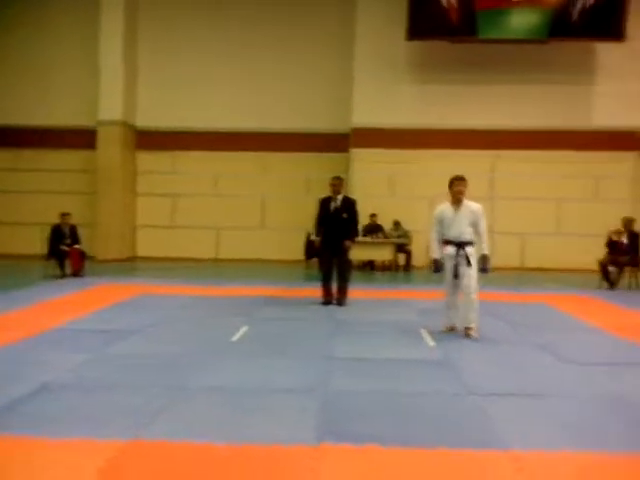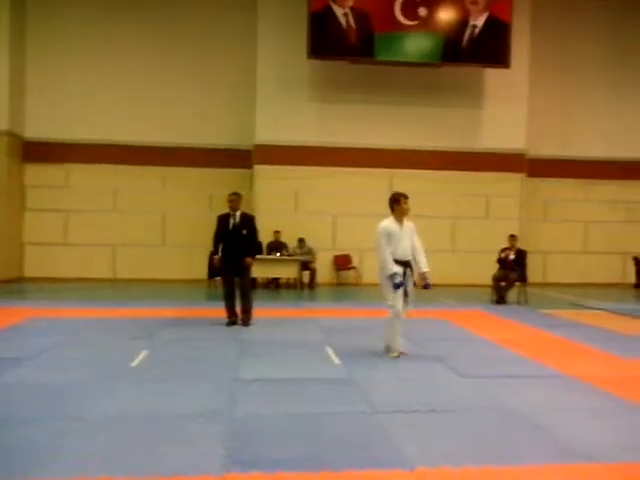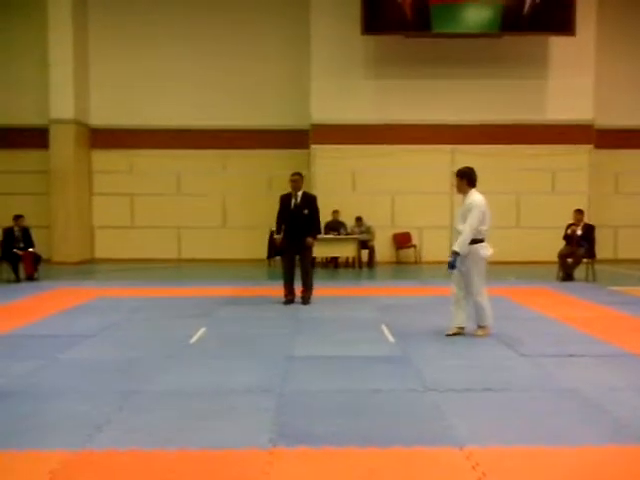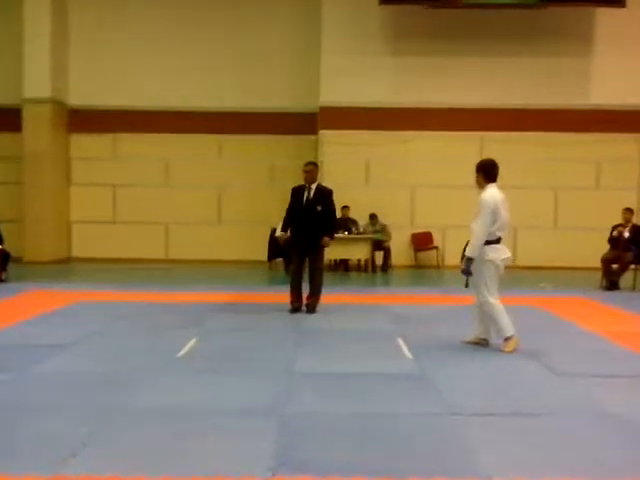
dt=1s
person 1, frame 1
left shoulder: (475, 208)
right shoulder: (441, 210)
left elbow: (482, 232)
right elbow: (435, 235)
left wrist: (484, 255)
right wrist: (435, 257)
left hip: (468, 251)
right hip: (449, 252)
left knee: (470, 289)
right knee: (450, 289)
left ankle: (469, 326)
right ankle: (451, 323)
person 1, frame 2
left shoulder: (410, 227)
right shoulder: (384, 226)
left elbow: (417, 250)
right elbow: (384, 252)
left wrist: (423, 271)
right wrist: (393, 274)
left hip: (407, 271)
right hip: (391, 271)
left knee: (402, 309)
right knee: (397, 309)
left ankle: (392, 344)
right ankle: (395, 346)
person 1, frame 3
left shoulder: (476, 201)
right shoulder: (468, 200)
left elbow: (470, 229)
left wrist: (456, 251)
right wrist: (458, 250)
left hip: (474, 250)
right hip: (465, 250)
left knee: (476, 289)
right knee: (458, 288)
left ankle: (484, 325)
right ankle: (459, 325)
person 1, frame 4
left shoulder: (487, 197)
right shoulder: (498, 195)
left elbow: (480, 231)
left wrist: (469, 257)
left hip: (486, 253)
right hip: (493, 249)
left knee: (487, 297)
right knee: (484, 296)
left ankle: (509, 336)
right ankle: (483, 335)
person 2, frame 1
left shoulder: (350, 202)
right shoulder: (324, 201)
left elbow: (354, 222)
right elbow: (320, 220)
left wrist: (350, 239)
right wrist: (318, 236)
left hip: (342, 241)
right hip: (326, 240)
left knee: (343, 270)
right knee: (325, 269)
left ankle: (341, 296)
right ankle: (327, 296)
person 2, frame 2
left shoulder: (249, 218)
right shoulder: (222, 218)
left elbow: (254, 239)
right elbow: (217, 237)
left wrist: (251, 256)
right wrist: (216, 254)
left hip: (243, 259)
right hip: (226, 259)
left knee: (245, 289)
right knee: (228, 289)
left ankle: (246, 316)
right ankle: (232, 316)
person 2, frame 3
left shoulder: (310, 198)
right shoulder: (284, 198)
left elbow: (315, 219)
right elbow: (280, 217)
left wrist: (312, 236)
right wrist: (278, 233)
left hip: (305, 239)
right hip: (288, 238)
left knee: (306, 268)
right knee: (288, 268)
left ankle: (306, 295)
right ankle: (289, 295)
person 2, frame 4
left shoulder: (325, 192)
right shoulder: (296, 191)
left elbow: (331, 216)
right elbow: (291, 212)
left wrist: (328, 236)
right wrist: (284, 230)
left hip: (316, 239)
right hip: (297, 237)
left knee: (315, 272)
right knee: (295, 271)
left ankle: (312, 302)
right ankle: (296, 302)
